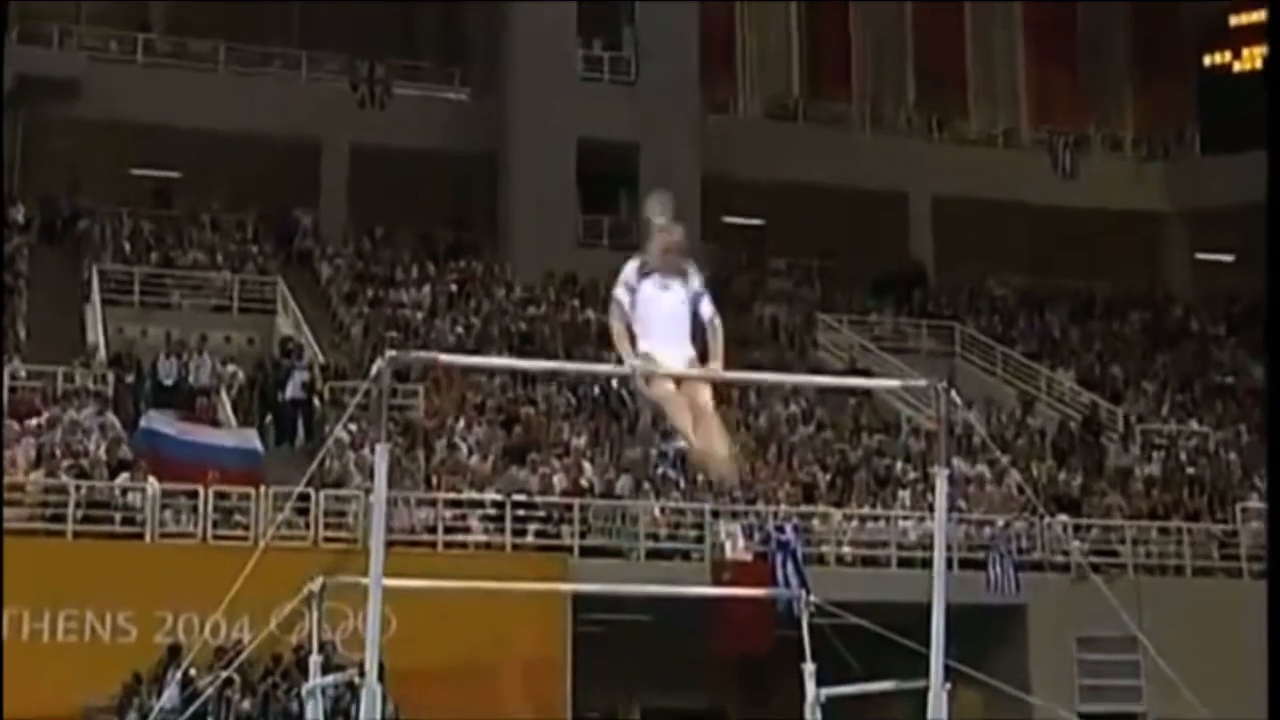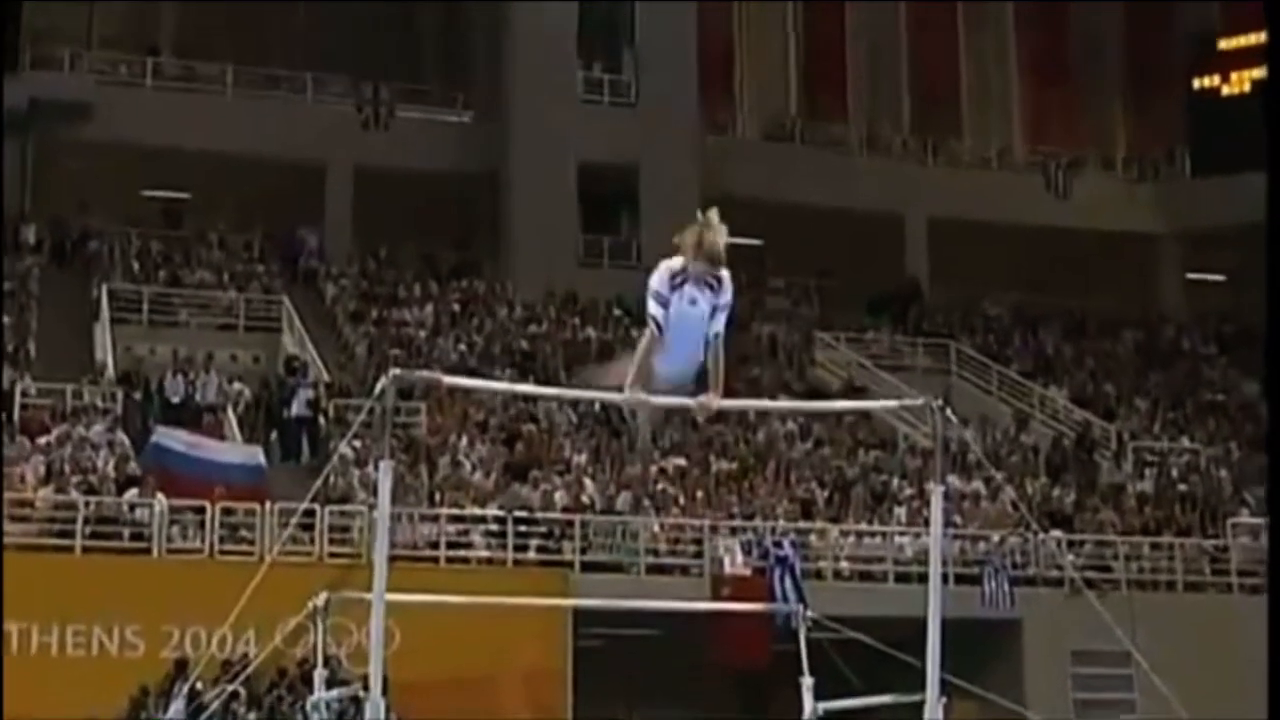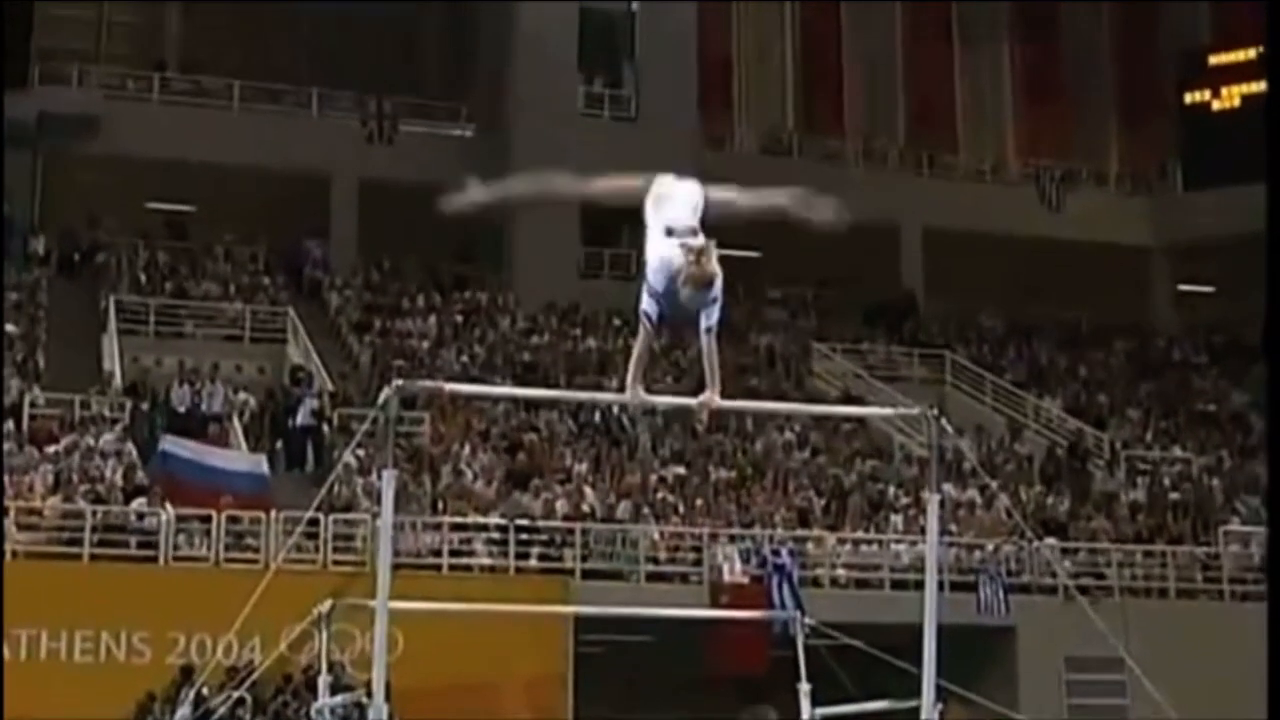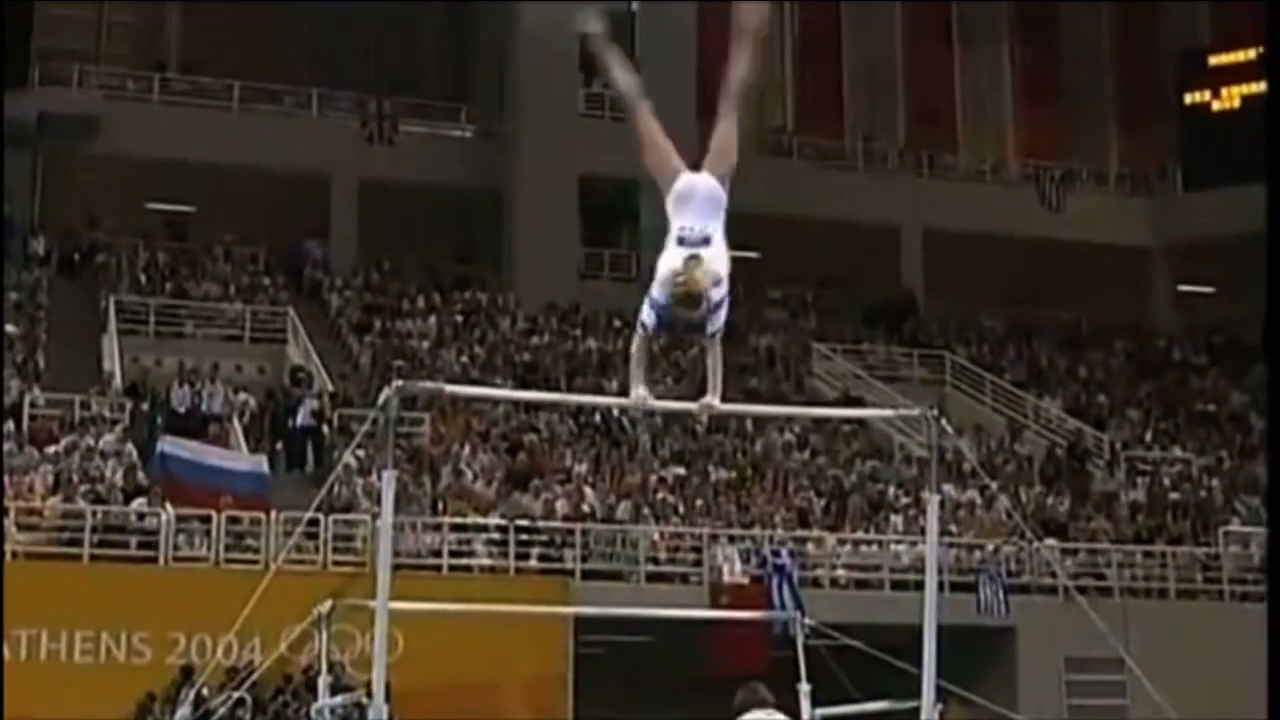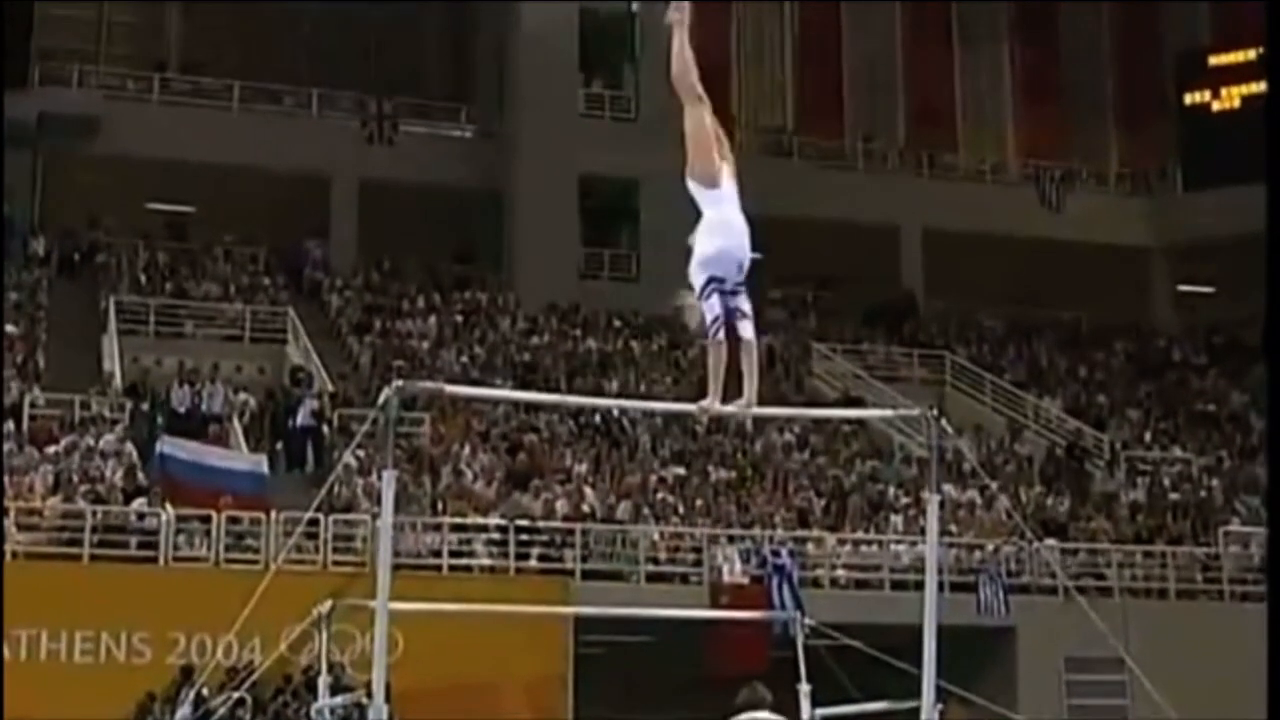
dt=0.3s
person 1, frame 1
left shoulder: (691, 278)
right shoulder: (633, 272)
left elbow: (712, 322)
right elbow: (617, 320)
left wrist: (716, 362)
right wrist: (629, 359)
left hip: (687, 361)
right hip: (652, 361)
left knee: (704, 409)
right knee: (674, 401)
person 1, frame 2
left shoulder: (722, 284)
right shoulder: (667, 274)
left elbow: (716, 340)
right elbow: (652, 332)
left wrist: (714, 391)
right wrist: (632, 385)
person 1, frame 3
left shoulder: (711, 279)
right shoulder: (663, 275)
left elbow: (709, 336)
right elbow: (646, 331)
left wrist: (713, 390)
right wrist: (634, 384)
left hip: (693, 197)
right hip: (660, 194)
left knee: (759, 201)
right knee: (572, 188)
left ankle: (809, 205)
right ankle: (491, 192)
person 1, frame 4
left shoulder: (714, 287)
right shoulder: (665, 287)
left elbow: (714, 341)
right elbow: (642, 336)
left wrist: (714, 393)
right wrist: (637, 385)
left hip: (707, 193)
right hip: (687, 195)
left knee: (731, 103)
right knee: (639, 107)
left ankle: (745, 34)
right ankle: (601, 42)
person 1, frame 5
left shoulder: (731, 278)
right shoulder: (708, 275)
left elbow: (745, 336)
left hip: (717, 189)
right hip: (713, 189)
right knee: (692, 99)
